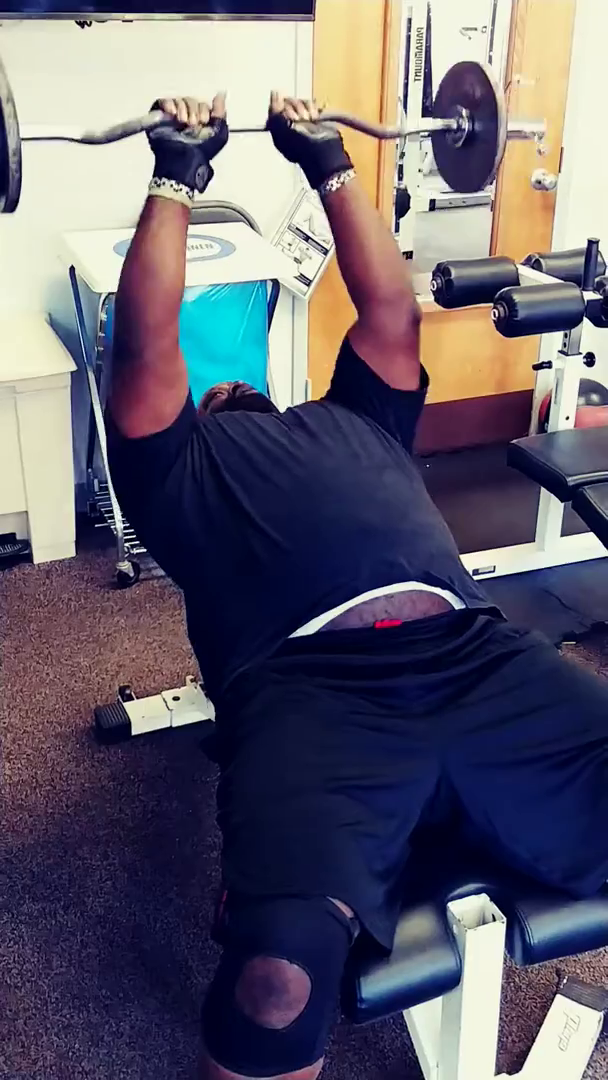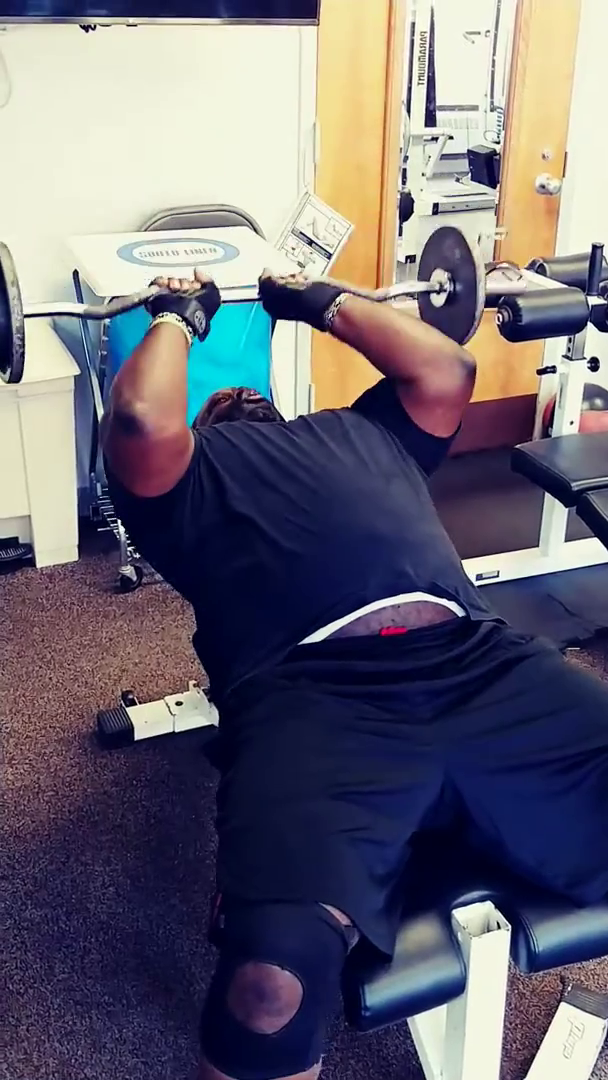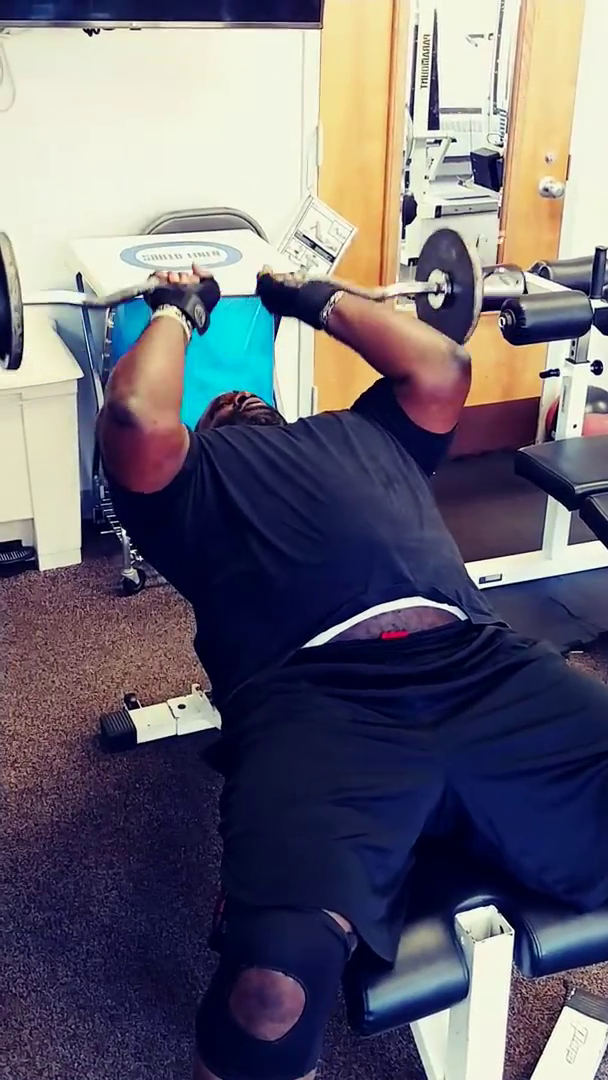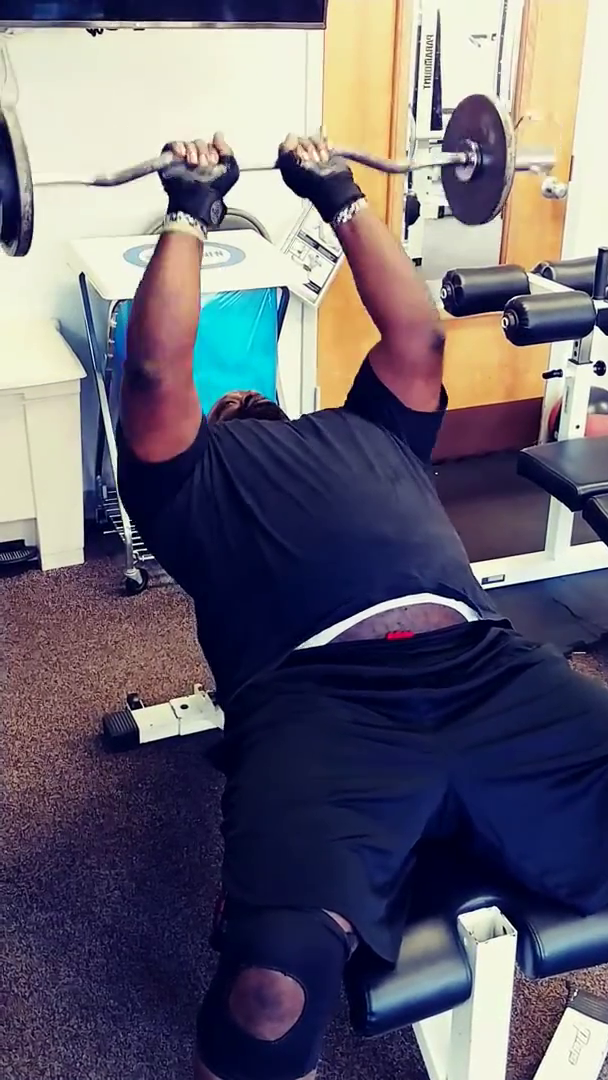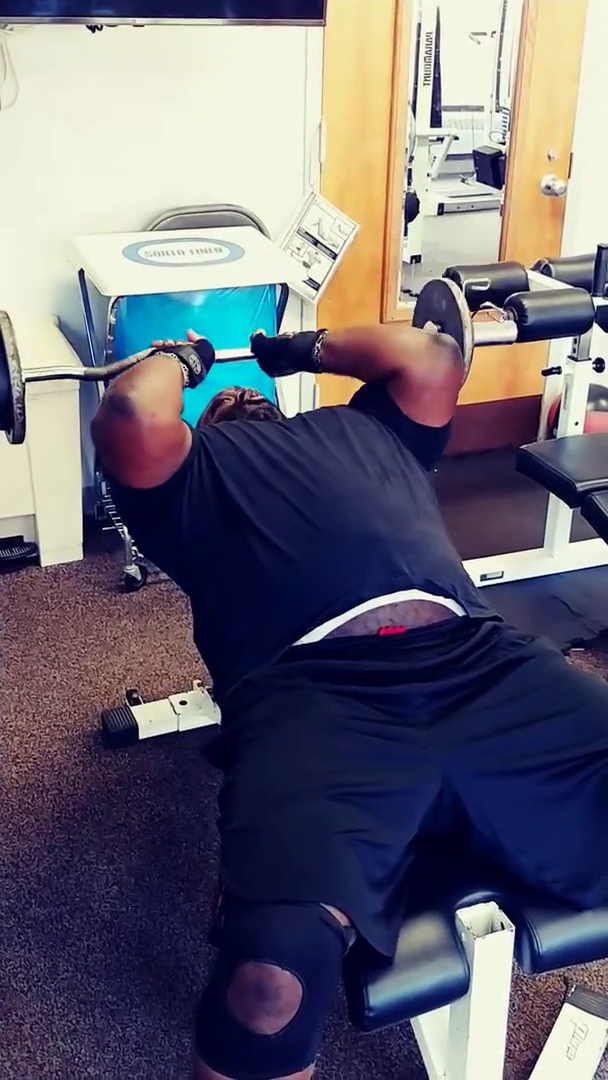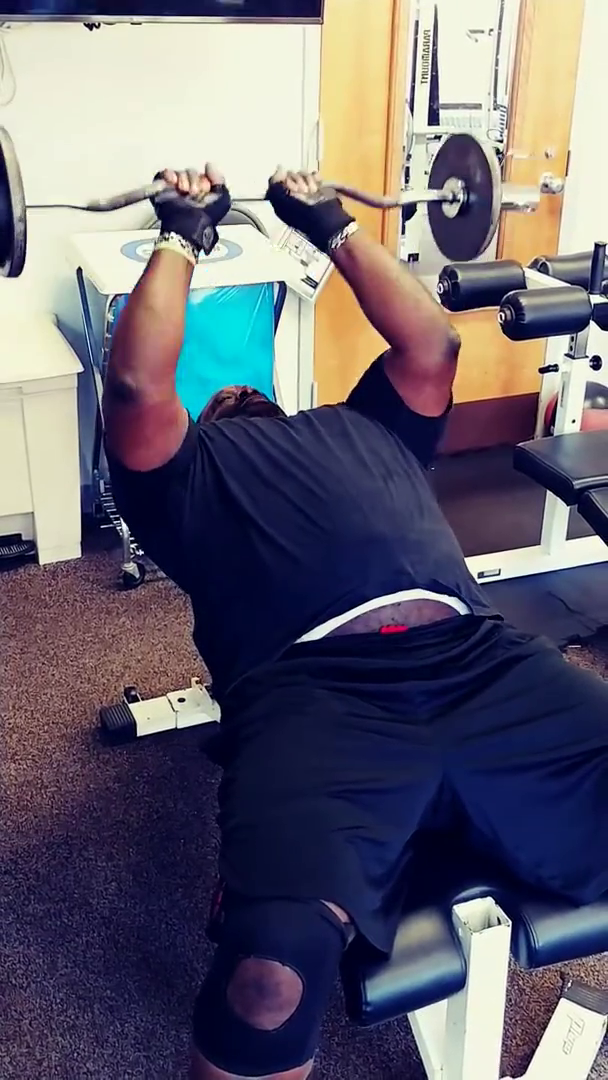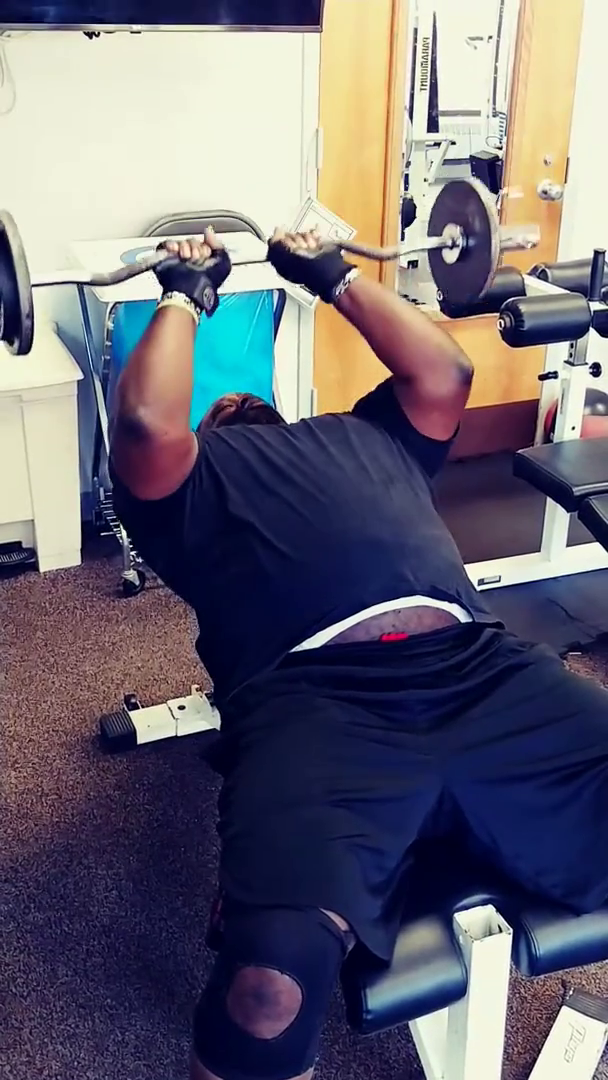
dt=0.7s
person 1, frame 1
left shoulder: (352, 423)
right shoulder: (185, 469)
left elbow: (390, 309)
right elbow: (143, 342)
left wrist: (330, 166)
right wrist: (177, 179)
left hip: (477, 654)
right hip: (308, 691)
right knee: (279, 976)
person 1, frame 2
left shoulder: (360, 429)
right shoulder: (192, 470)
left elbow: (446, 373)
right elbow: (140, 424)
left wrist: (327, 302)
right wrist: (178, 320)
left hip: (479, 661)
right hip: (313, 695)
right knee: (273, 972)
person 1, frame 3
left shoulder: (358, 433)
right shoulder: (194, 472)
left elbow: (443, 367)
right elbow: (134, 420)
left wrist: (324, 302)
right wrist: (175, 312)
left hip: (481, 664)
right hip: (313, 698)
right knee: (274, 981)
person 1, frame 4
left shoulder: (365, 429)
right shoulder: (195, 475)
left elbow: (414, 336)
right elbow: (156, 373)
left wrist: (341, 201)
right wrist: (189, 217)
left hip: (489, 667)
right hip: (317, 698)
right knee: (272, 979)
person 1, frame 5
left shoulder: (359, 429)
right shoulder: (193, 469)
left elbow: (434, 358)
right elbow: (129, 418)
left wrist: (315, 348)
right wrist: (175, 363)
left hip: (478, 659)
right hip: (311, 691)
right knee: (271, 979)
person 1, frame 6
left shoulder: (362, 427)
right shoulder: (192, 472)
left elbow: (429, 347)
right elbow: (138, 386)
left wrist: (334, 227)
right wrist: (179, 239)
left hip: (479, 661)
right hip: (315, 692)
right knee: (272, 970)
person 1, frame 7
left shoulder: (360, 435)
right shoulder: (191, 478)
left elbow: (442, 375)
right elbow: (147, 424)
left wrist: (336, 275)
right wrist: (184, 295)
left hip: (479, 666)
right hip: (312, 698)
right knee: (271, 980)
